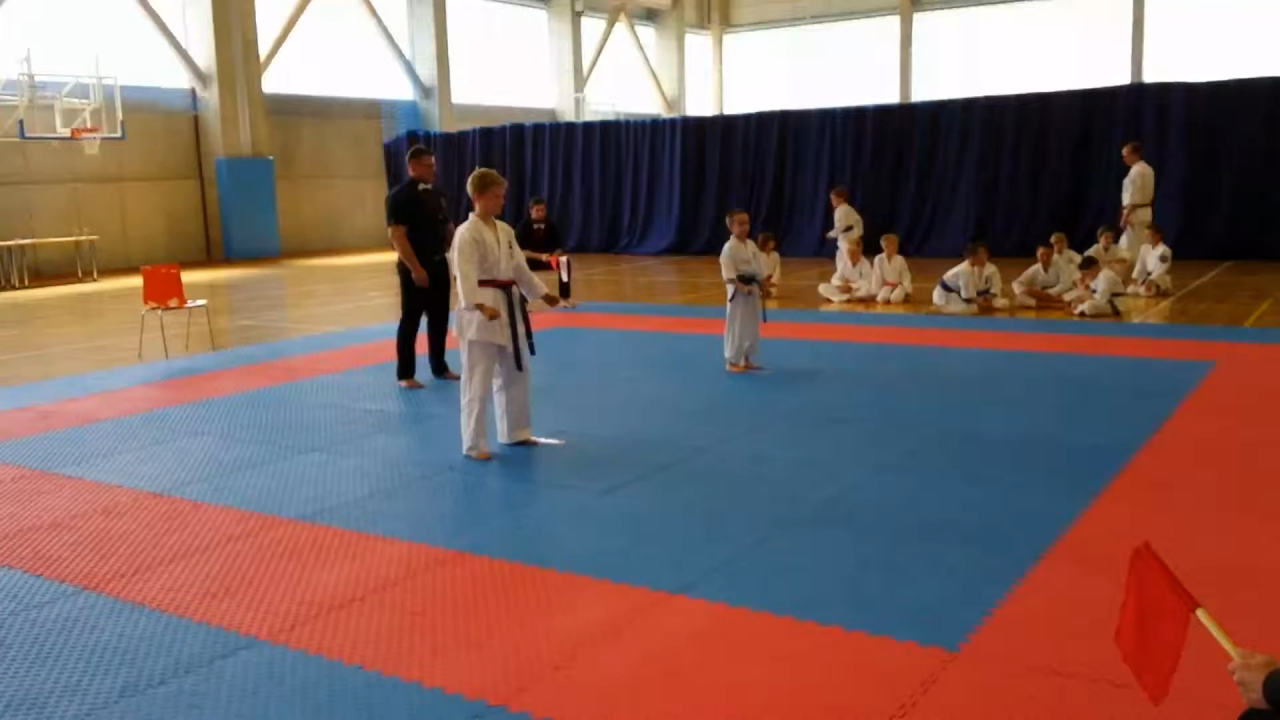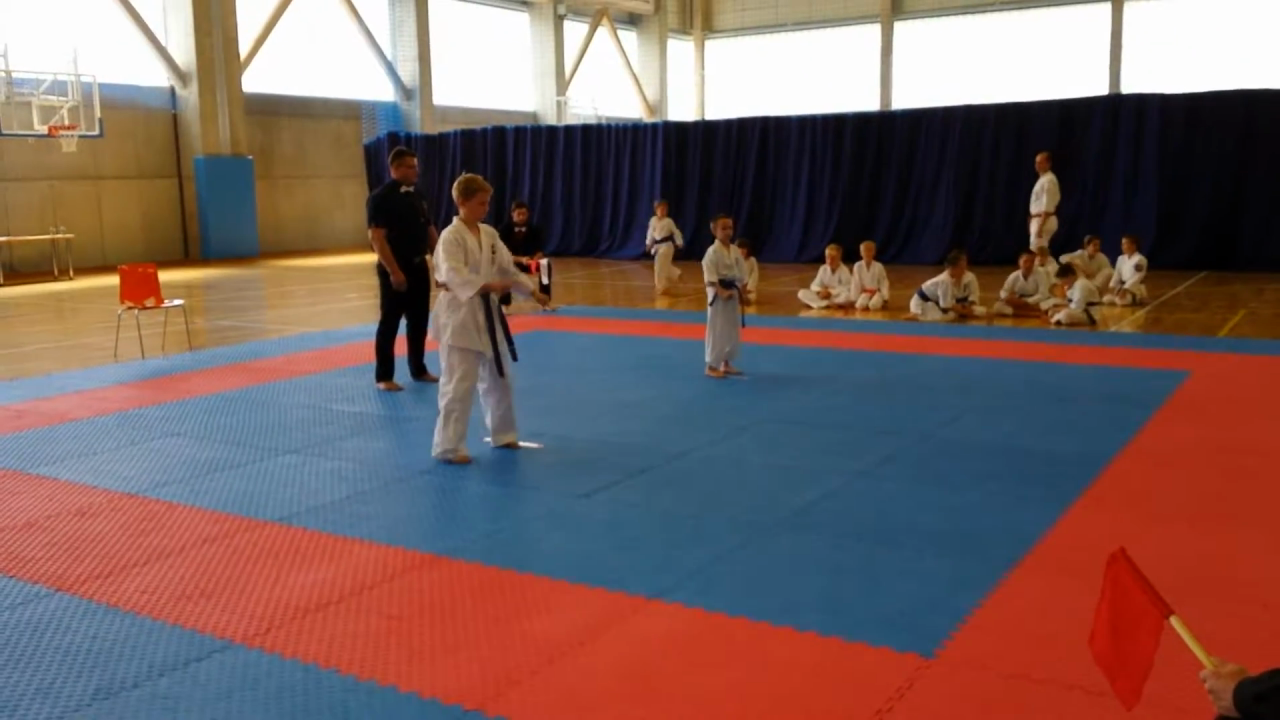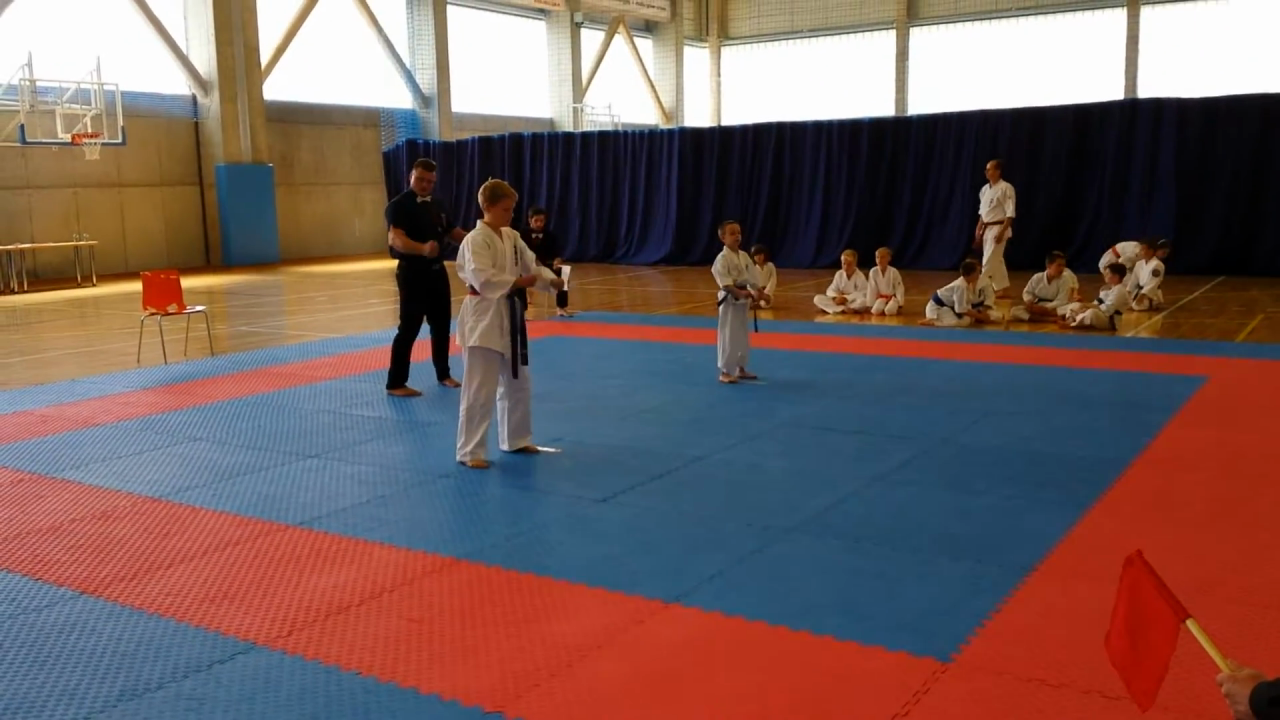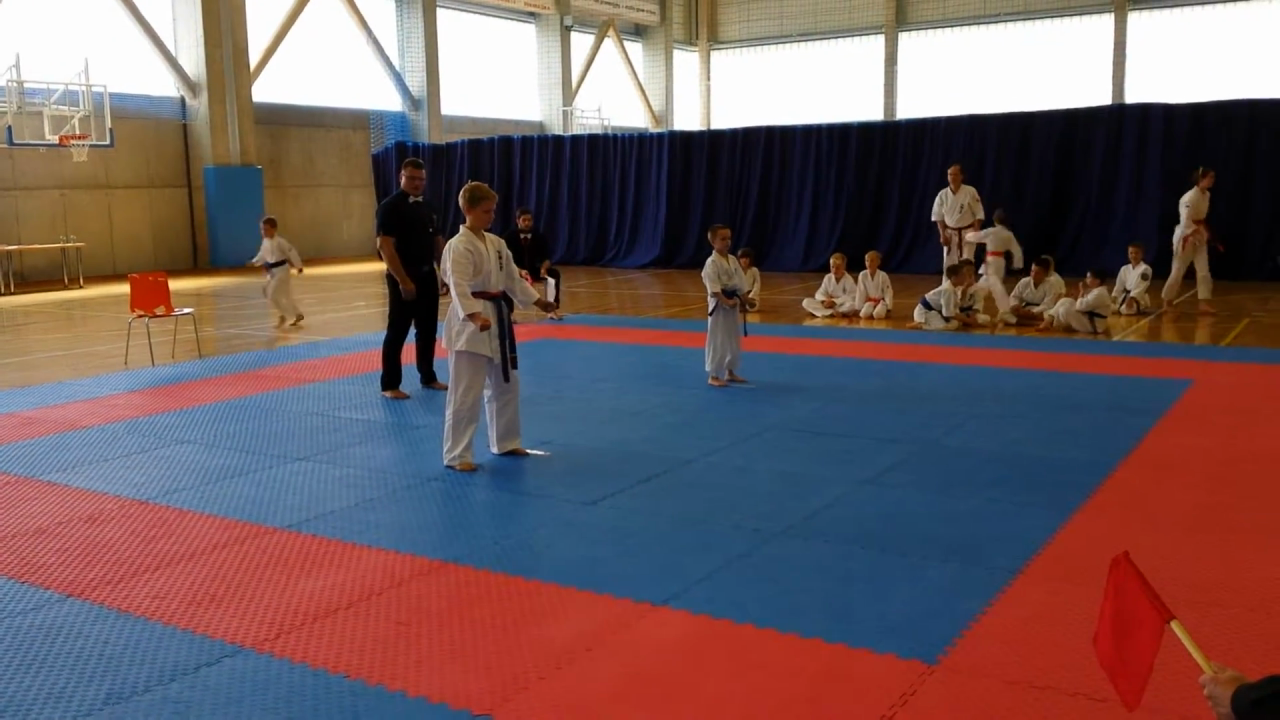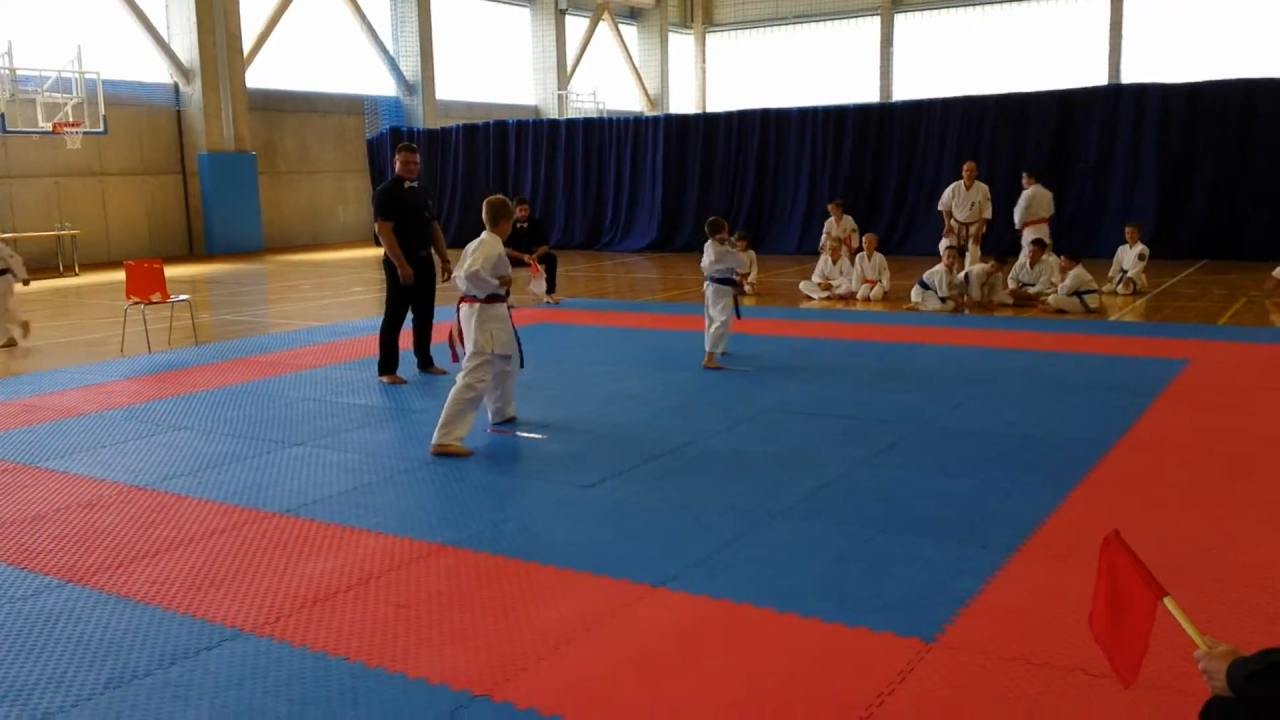
dt=1s
person 1, frame 1
left shoulder: (505, 231)
right shoulder: (467, 233)
left elbow: (520, 268)
right elbow: (466, 275)
left wrist: (542, 293)
right wrist: (480, 305)
left hip: (509, 305)
right hip: (480, 311)
left knee: (515, 374)
right knee: (478, 381)
left ankle: (515, 432)
right ankle: (474, 444)
person 1, frame 2
left shoulder: (488, 234)
right shoulder: (451, 235)
left elbow: (508, 267)
right elbow: (453, 275)
left wrist: (532, 291)
right wrist: (487, 286)
left hip: (488, 312)
right hip: (460, 314)
left knee: (498, 378)
right knee: (459, 384)
left ankle: (502, 433)
right ankle: (447, 447)
person 1, frame 3
left shoulder: (512, 237)
right shoulder: (477, 239)
left elbow: (531, 267)
right elbow: (480, 276)
left wrist: (552, 280)
right wrist: (516, 281)
left hip: (508, 315)
right hip: (484, 315)
left knee: (517, 383)
right knee: (480, 388)
left ankle: (516, 439)
right ankle: (470, 451)
person 1, frame 4
left shoulder: (496, 243)
right shoulder: (459, 246)
left elbow: (512, 279)
right elbow: (459, 287)
left wrist: (537, 301)
right wrist: (474, 316)
left hip: (497, 319)
right hip: (469, 324)
left knee: (506, 385)
right knee: (466, 392)
left ankle: (505, 442)
right ankle: (457, 455)
person 1, frame 5
left shoulder: (475, 244)
right shoulder: (493, 246)
left elbow: (460, 278)
right elbow: (472, 274)
left wrist: (496, 283)
right wrist: (496, 284)
left hip: (477, 312)
right hip: (487, 315)
left knee: (504, 364)
right knee: (473, 379)
left ankle: (502, 412)
right ankle: (445, 440)
person 2, frame 1
left shoulder: (435, 194)
right shoulder: (400, 196)
left elbow: (448, 229)
right elbow: (396, 236)
right wrist: (415, 269)
left hip: (439, 264)
right hip: (414, 267)
left knee: (440, 318)
right knee: (411, 320)
left ankle: (439, 367)
right ankle: (405, 374)
person 2, frame 2
left shoulder: (417, 196)
right shoulder: (381, 197)
left elbow: (430, 231)
right elbow: (376, 238)
right wrist: (393, 272)
left hip: (418, 266)
right hip: (394, 269)
left knee: (419, 320)
right knee: (390, 322)
left ankle: (418, 369)
right ankle: (383, 376)
person 2, frame 3
left shoulder: (436, 206)
right shoulder: (399, 205)
left elbow: (452, 232)
right elbow: (395, 239)
right wrist: (421, 248)
left hip: (436, 271)
right hip: (413, 273)
left knee: (441, 324)
right knee: (408, 327)
left ankle: (443, 373)
right ankle: (396, 383)
person 2, frame 4
left shoulder: (427, 207)
right shoulder: (390, 206)
left elbow: (436, 241)
right elbow: (385, 247)
right wrist: (403, 280)
left hip: (427, 275)
right hip: (404, 278)
left knee: (428, 329)
right knee: (398, 331)
left ankle: (428, 377)
right ankle: (390, 385)
person 2, frame 5
left shoulder: (421, 192)
right shoulder: (386, 192)
left elbow: (434, 227)
right elbow: (383, 232)
left wrist: (444, 259)
right wrist: (401, 265)
left hip: (424, 261)
right hip: (400, 263)
left knee: (424, 314)
right knee: (394, 317)
left ankle: (425, 362)
right ankle: (386, 370)
